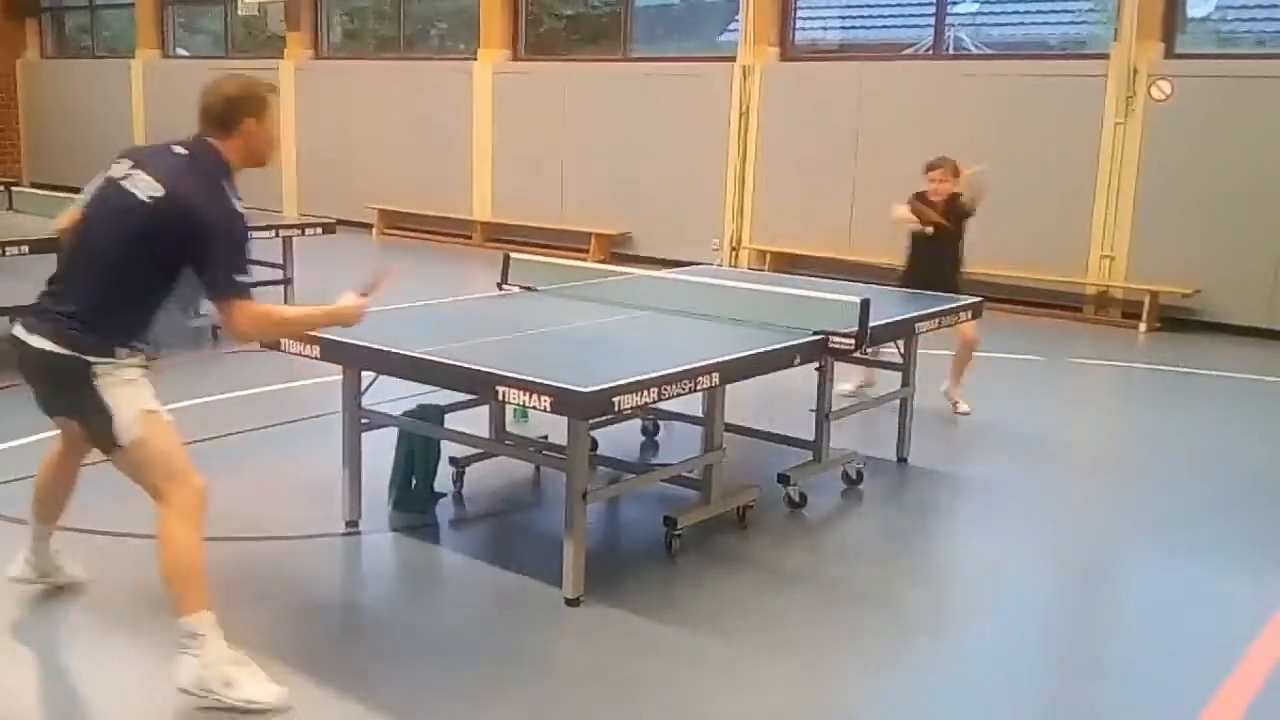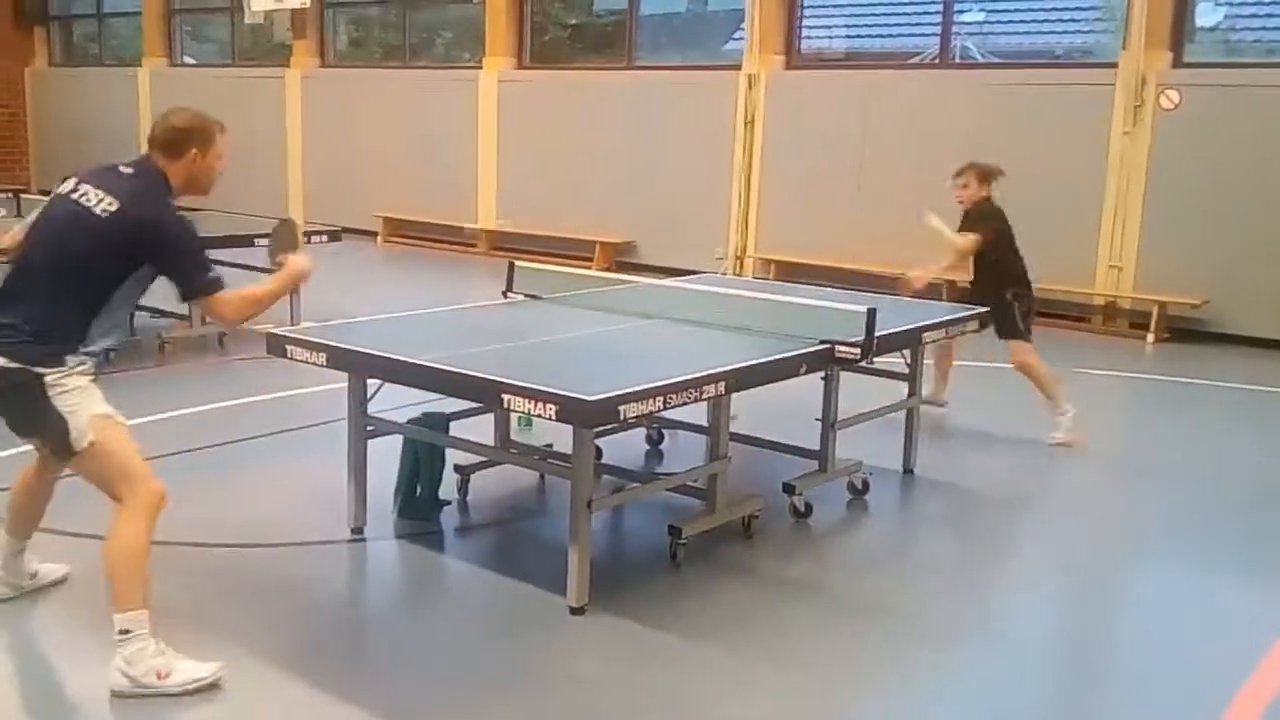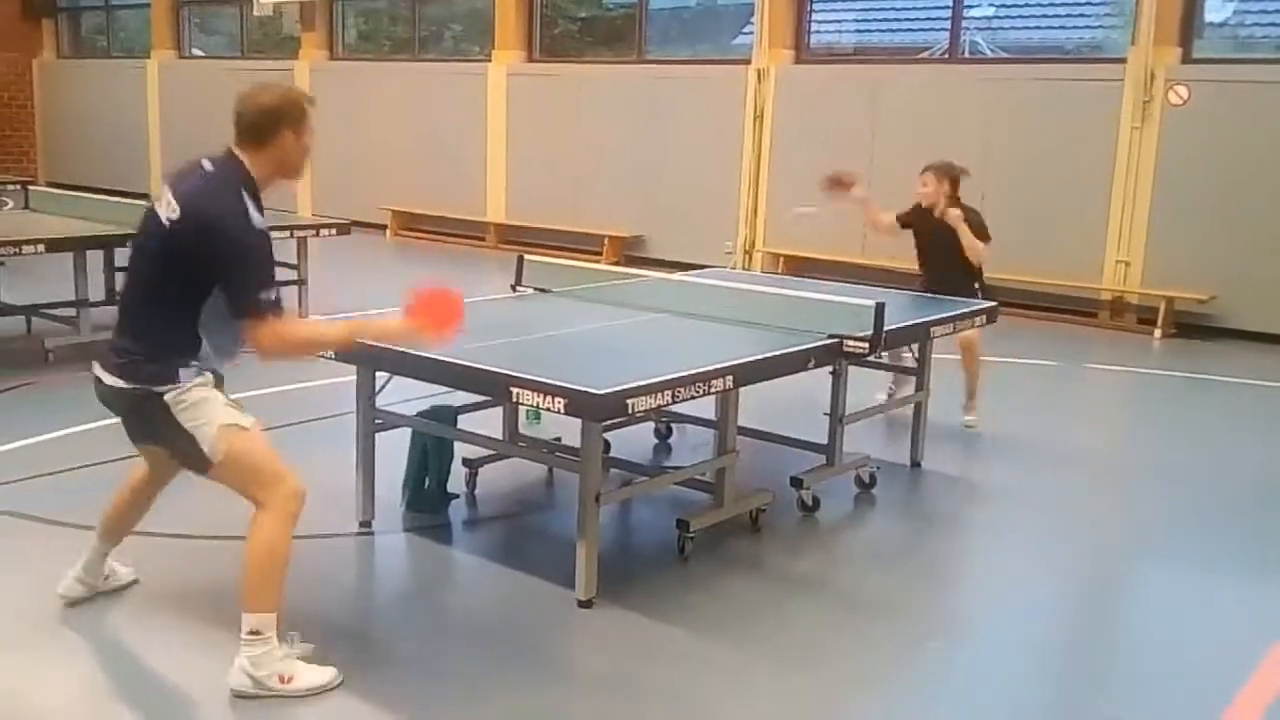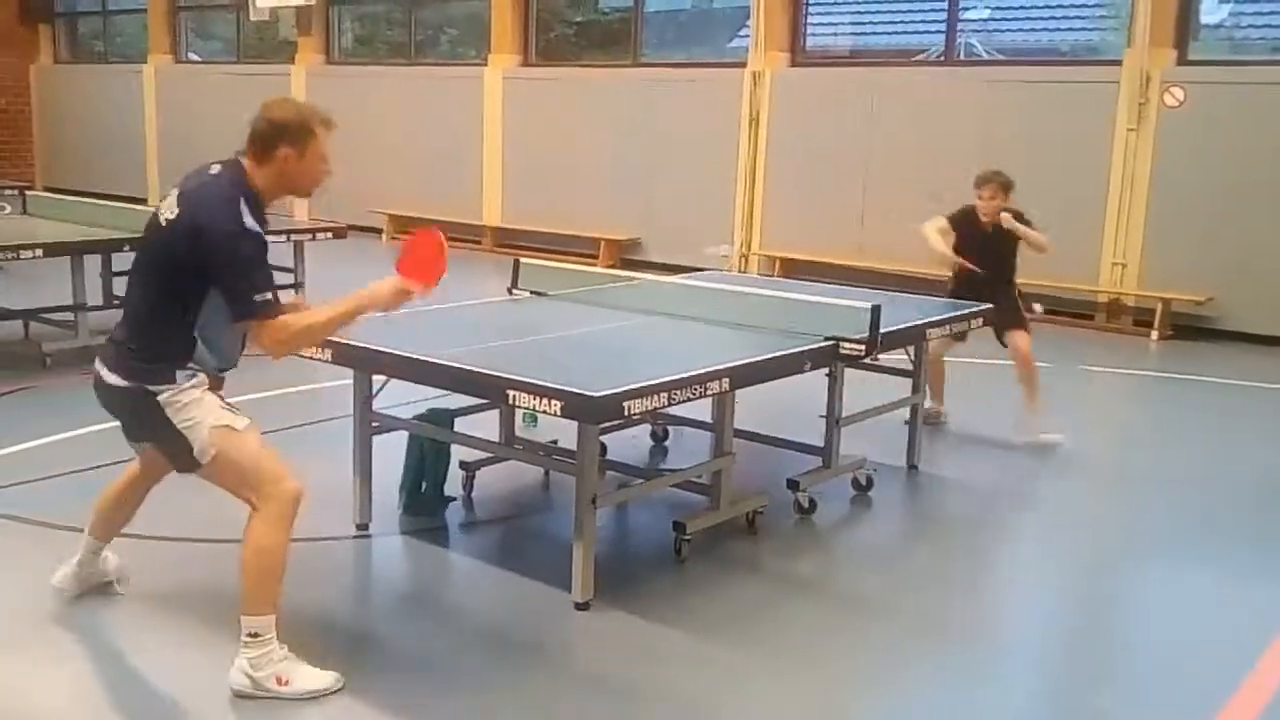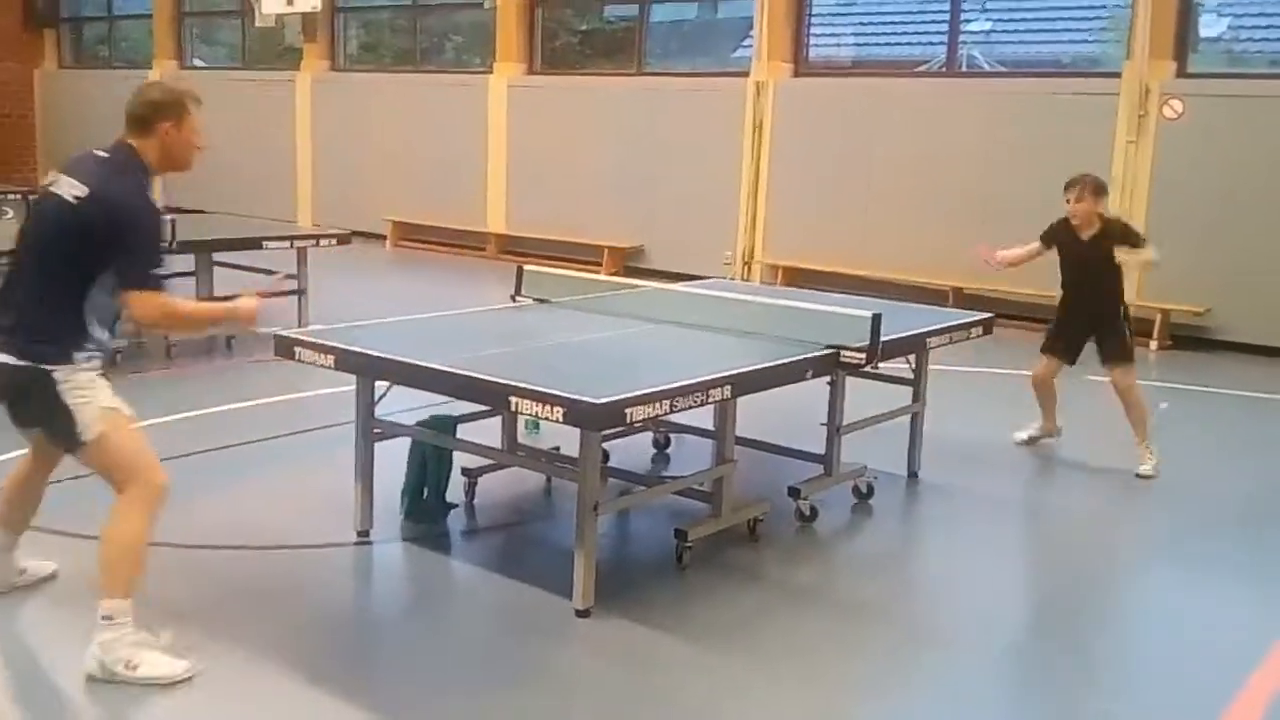
dt=0.5s
person 1, frame 1
left shoulder: (145, 159)
right shoulder: (214, 206)
left elbow: (67, 227)
right elbow: (246, 323)
right wrist: (333, 313)
right hip: (90, 358)
left knee: (75, 438)
right knee: (183, 493)
right ankle: (204, 658)
person 1, frame 2
left shoulder: (90, 180)
right shoulder: (161, 222)
right elbow: (227, 310)
right wrist: (290, 276)
left knee: (51, 455)
right knee: (142, 492)
right ankle: (137, 656)
person 1, frame 3
left shoulder: (198, 178)
right shoulder: (235, 221)
right elbow: (272, 341)
left wrist: (210, 300)
right wrist: (368, 328)
left hip: (129, 367)
right hip: (164, 383)
left knee: (160, 466)
right knee: (281, 493)
left ankle: (89, 573)
right ankle: (259, 657)
person 1, frame 4
left shoulder: (211, 183)
right shoulder: (229, 227)
right elbow: (276, 339)
left wrist: (268, 310)
right wrist: (368, 301)
left hip: (130, 368)
right hip: (160, 383)
left knee: (152, 464)
right knee: (278, 494)
left ankle: (84, 567)
right ankle: (260, 660)
person 1, frame 5
left shoulder: (82, 170)
right shoulder: (131, 202)
right elbow: (147, 310)
left wrist: (89, 287)
right wrist: (230, 312)
right hip: (51, 363)
right knee: (143, 483)
right ankle: (114, 642)
person 2, frame 1
left shoulder: (960, 204)
right shoulder: (920, 201)
left elbow: (975, 199)
right elbow: (898, 212)
left wrist: (971, 184)
right wrist: (908, 217)
left hip: (948, 285)
right hip: (915, 282)
left knee: (969, 337)
left ankle: (952, 389)
right ankle: (867, 377)
person 2, frame 2
left shoulder: (990, 215)
right shoulder: (972, 215)
left elbow: (963, 245)
right elbow: (960, 255)
left wrist: (941, 226)
right wrist: (929, 273)
left hip: (1011, 293)
right hip: (983, 291)
left knee: (1021, 357)
left ankle: (1063, 411)
right ankle: (937, 392)
person 2, frame 3
left shoulder: (971, 217)
right shoulder: (922, 213)
left elbow: (978, 259)
right elbow: (882, 225)
left wrist: (959, 226)
right wrist: (862, 198)
left hip: (967, 291)
right hip: (932, 290)
left knee: (968, 339)
left ankle: (970, 404)
right ankle: (898, 384)
person 2, frame 4
left shoulder: (1015, 218)
right shoulder: (965, 215)
left elbow: (1043, 247)
right elbow: (929, 227)
left wrist: (1016, 227)
right wrist: (942, 248)
left hip: (1001, 294)
right hip: (964, 292)
left knee: (1022, 350)
right knee: (933, 352)
left ankle: (1033, 418)
right ankle: (936, 408)
person 2, frame 5
left shoulder: (1117, 230)
right shoulder: (1060, 229)
left elbow: (1151, 255)
right elbow: (1028, 251)
left wrist: (1132, 257)
right wrist: (1004, 258)
left hip: (1109, 315)
right hip: (1071, 312)
left knee: (1125, 384)
right knee: (1041, 376)
left ankle: (1146, 449)
right ankle: (1048, 425)
